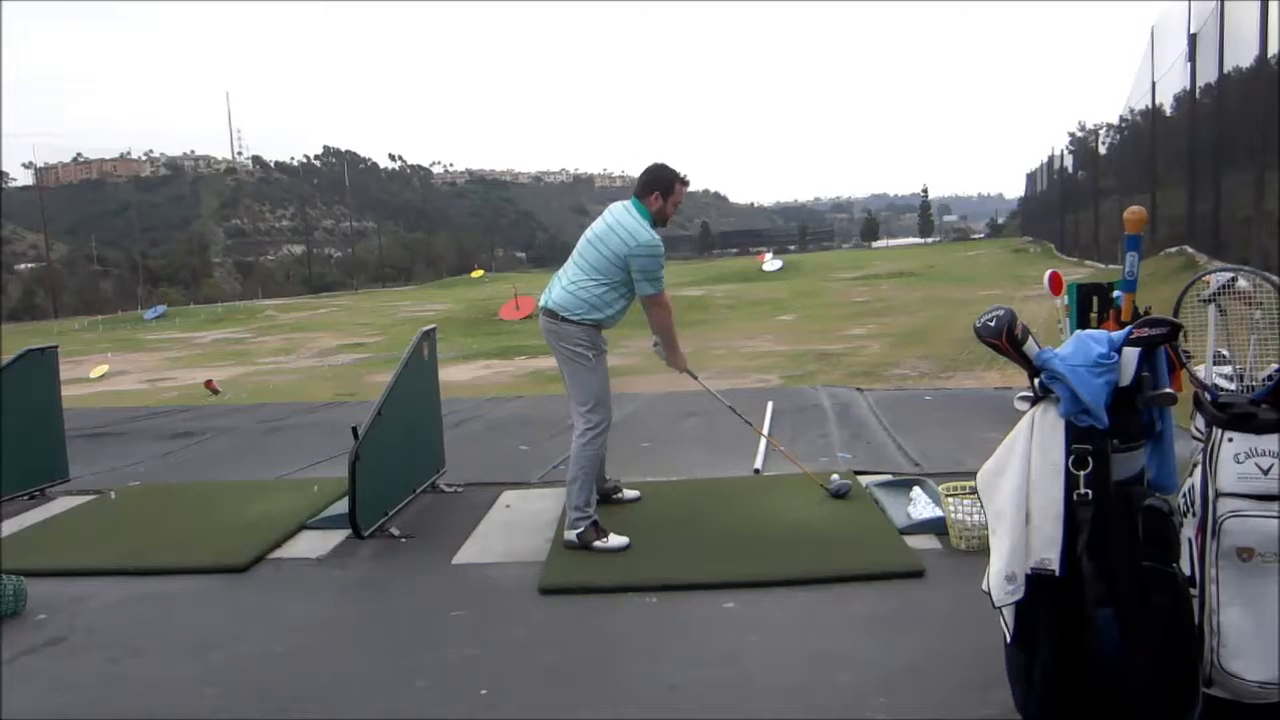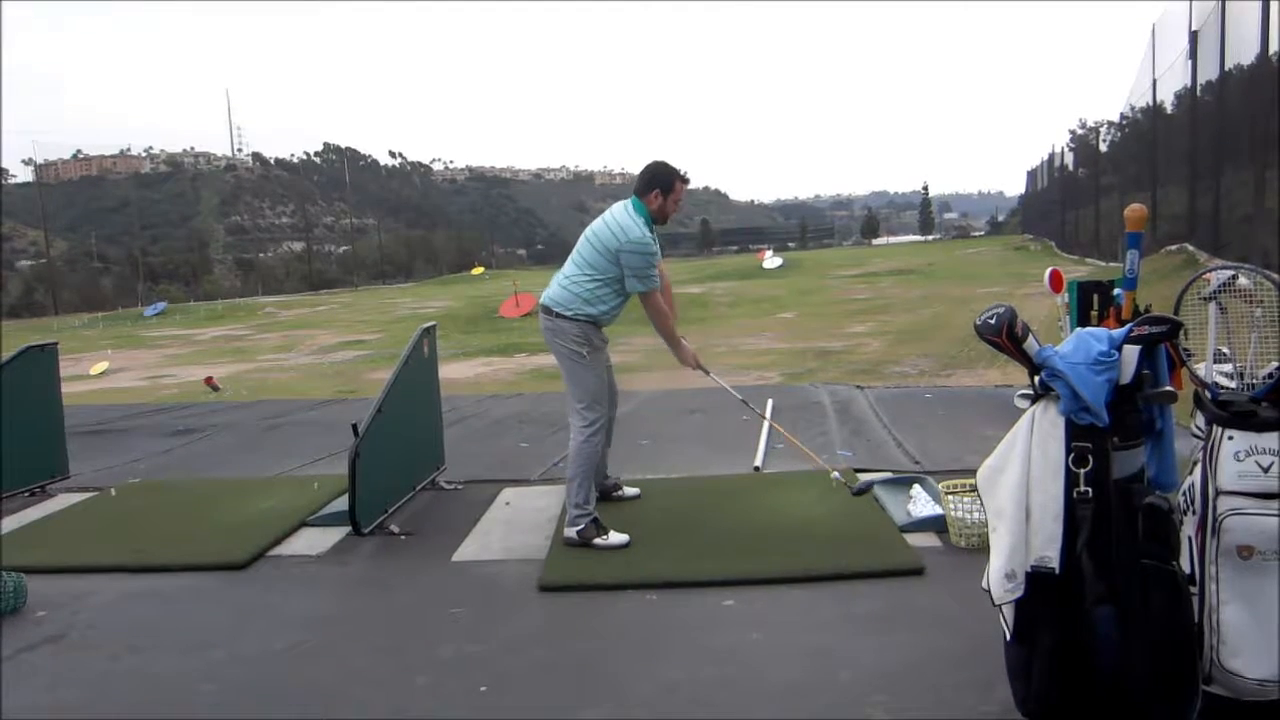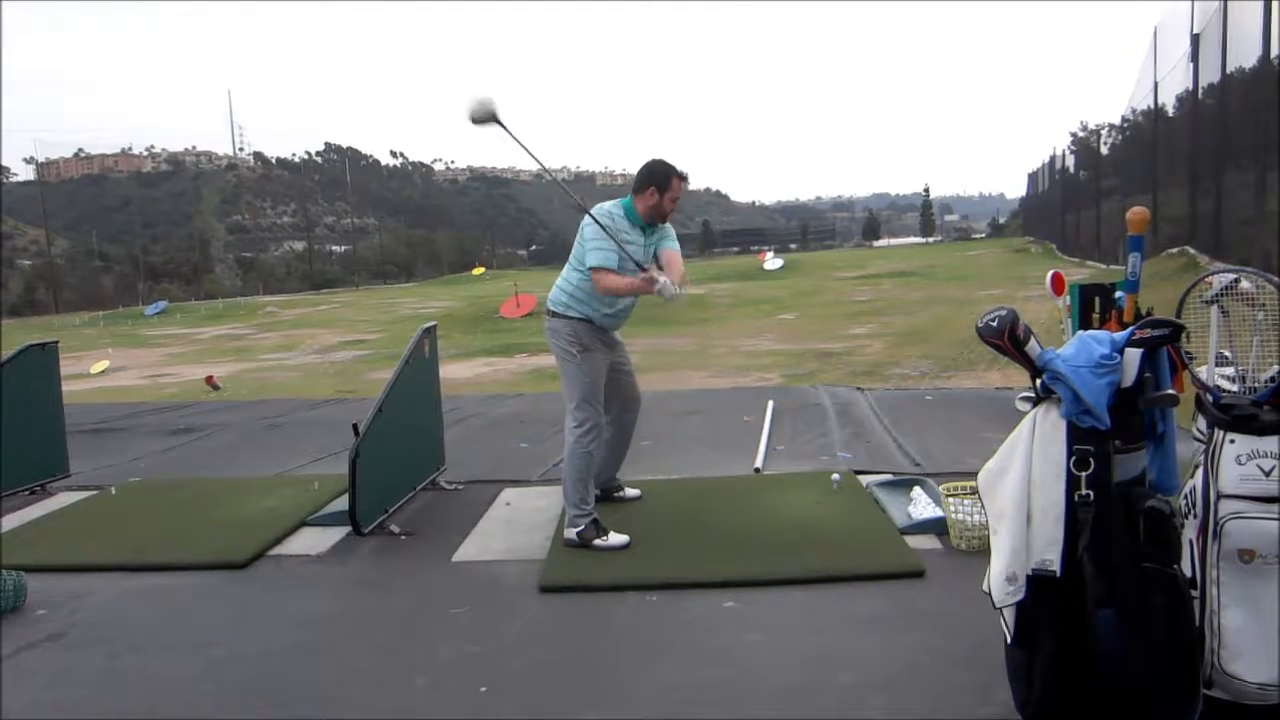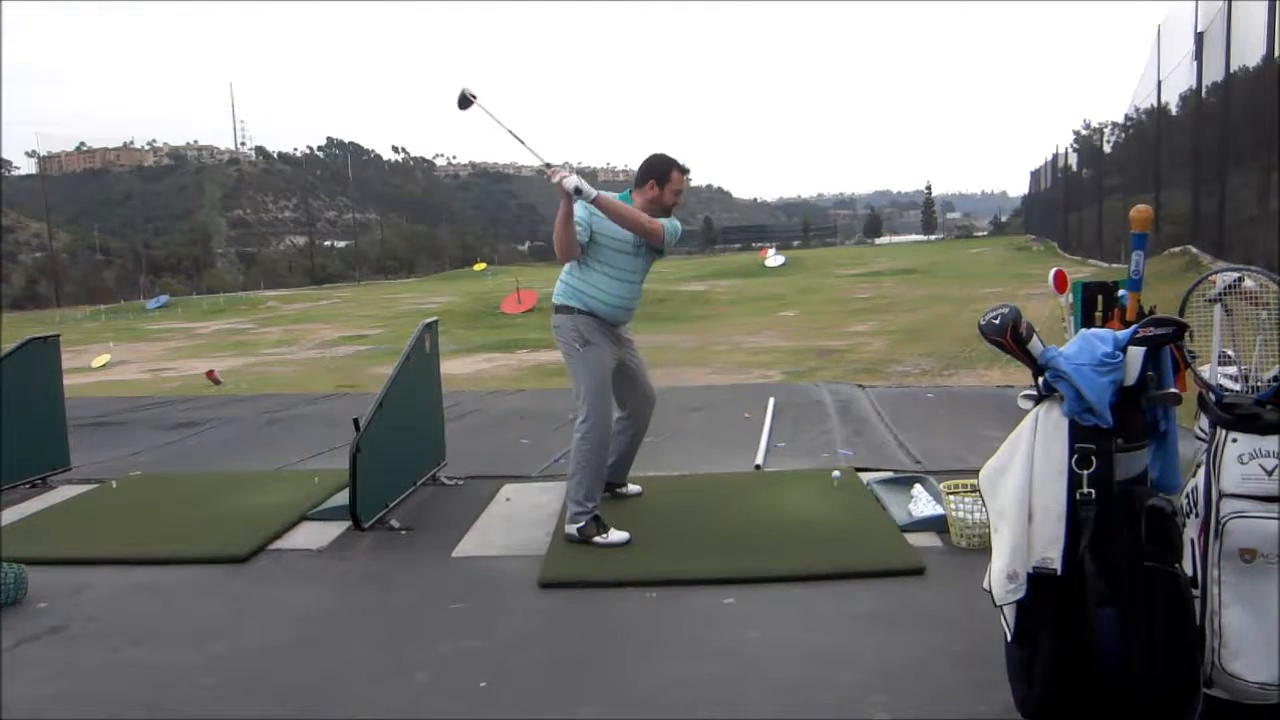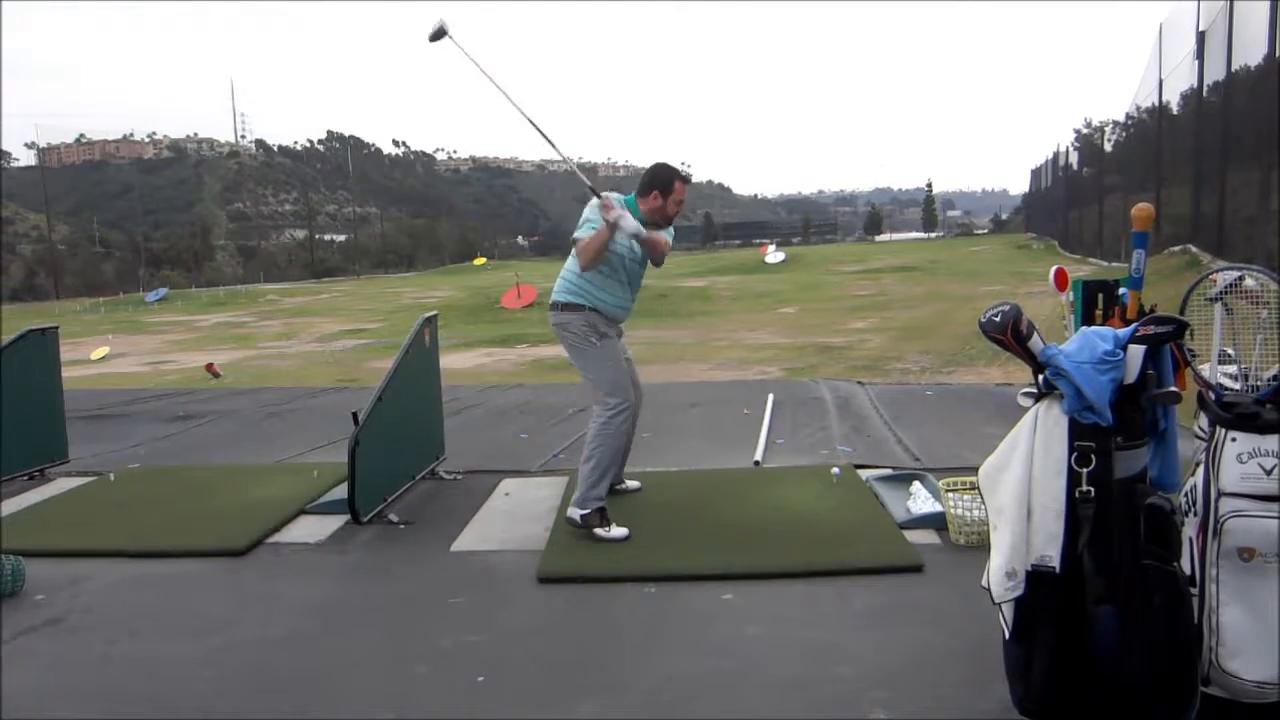
dt=1s
person 1, frame 1
left shoulder: (620, 211)
right shoulder: (645, 241)
right elbow: (658, 305)
left wrist: (659, 337)
right wrist: (673, 352)
left hip: (560, 315)
right hip: (574, 326)
left knee: (596, 410)
right knee: (592, 420)
left ankle: (598, 485)
right ankle: (579, 525)
person 1, frame 2
left shoulder: (632, 216)
right shoulder: (634, 236)
left elbow: (661, 280)
right elbow: (652, 304)
left wrist: (676, 335)
right wrist: (679, 348)
left hip: (578, 320)
right hip: (571, 324)
left knee: (605, 402)
right knee: (589, 418)
left ankle: (598, 482)
right ankle: (579, 522)
person 1, frame 3
left shoulder: (661, 230)
right shoulder: (604, 218)
left elbow: (675, 263)
right elbow: (603, 285)
left wrist: (669, 283)
right wrist: (641, 284)
left hip: (603, 329)
right hip: (573, 326)
left knee: (626, 403)
right knee: (586, 420)
left ankle: (603, 483)
right ankle: (579, 523)
person 1, frame 4
left shoulder: (669, 227)
right shoulder: (591, 208)
left elbow: (641, 226)
right elbow: (565, 254)
left wrist: (590, 193)
right wrist: (568, 200)
left hip: (615, 327)
right hip: (579, 322)
left knee: (640, 402)
right knee: (596, 415)
left ankle: (610, 478)
right ankle: (581, 519)
person 1, frame 5
left shoulder: (661, 227)
right shoulder: (605, 207)
left elbow: (659, 250)
right elbow: (586, 261)
left wrist: (636, 231)
right wrist: (609, 227)
left hip: (600, 320)
right hip: (579, 315)
left knee: (629, 396)
right knee: (614, 403)
left ankle: (609, 477)
right ankle: (586, 507)
